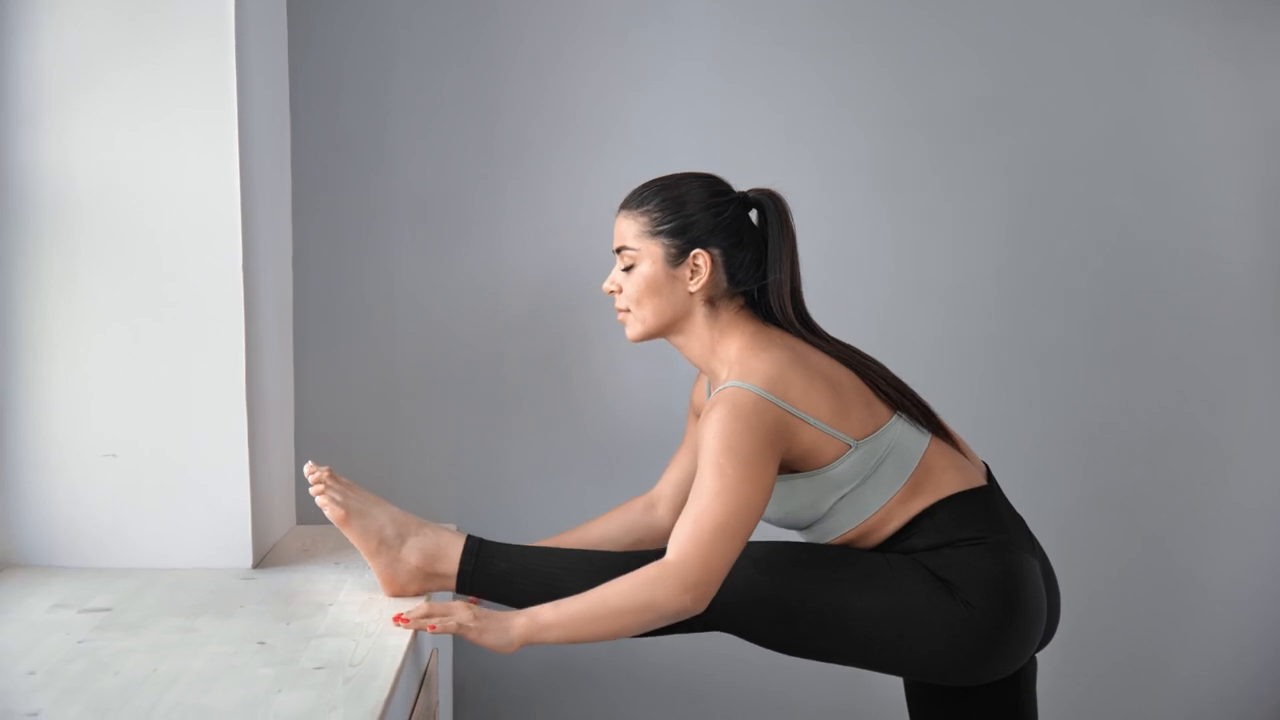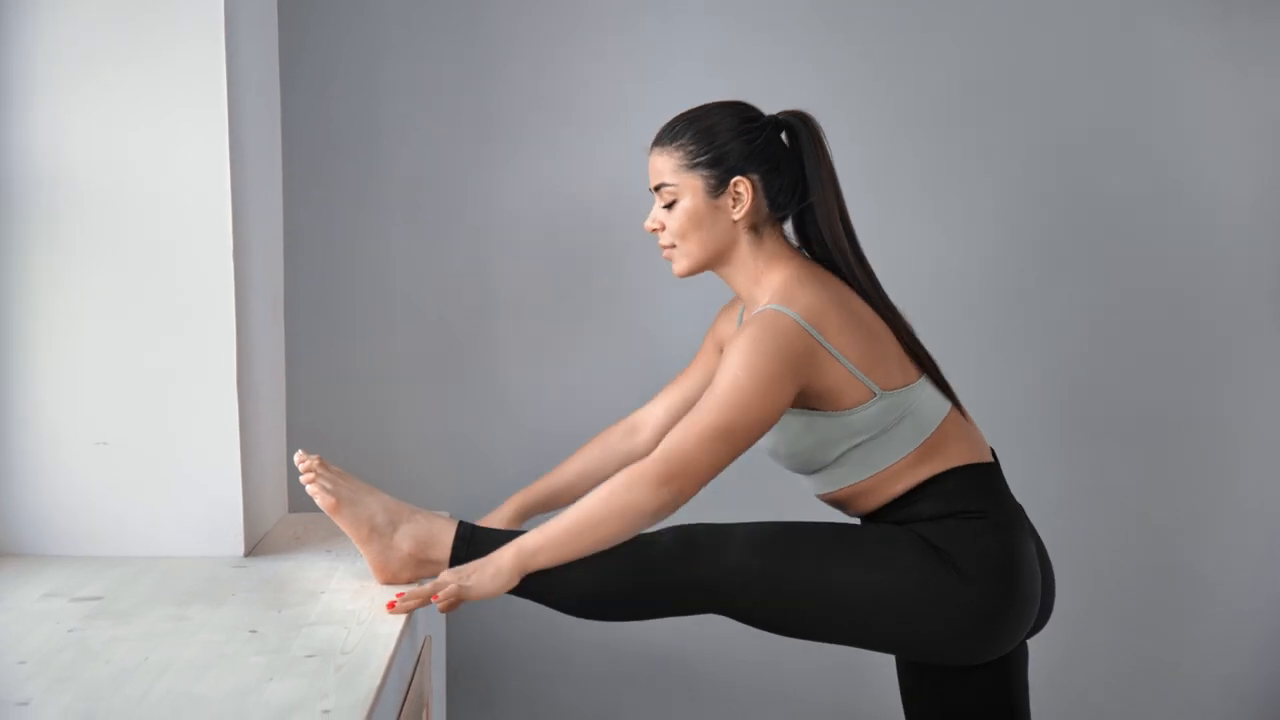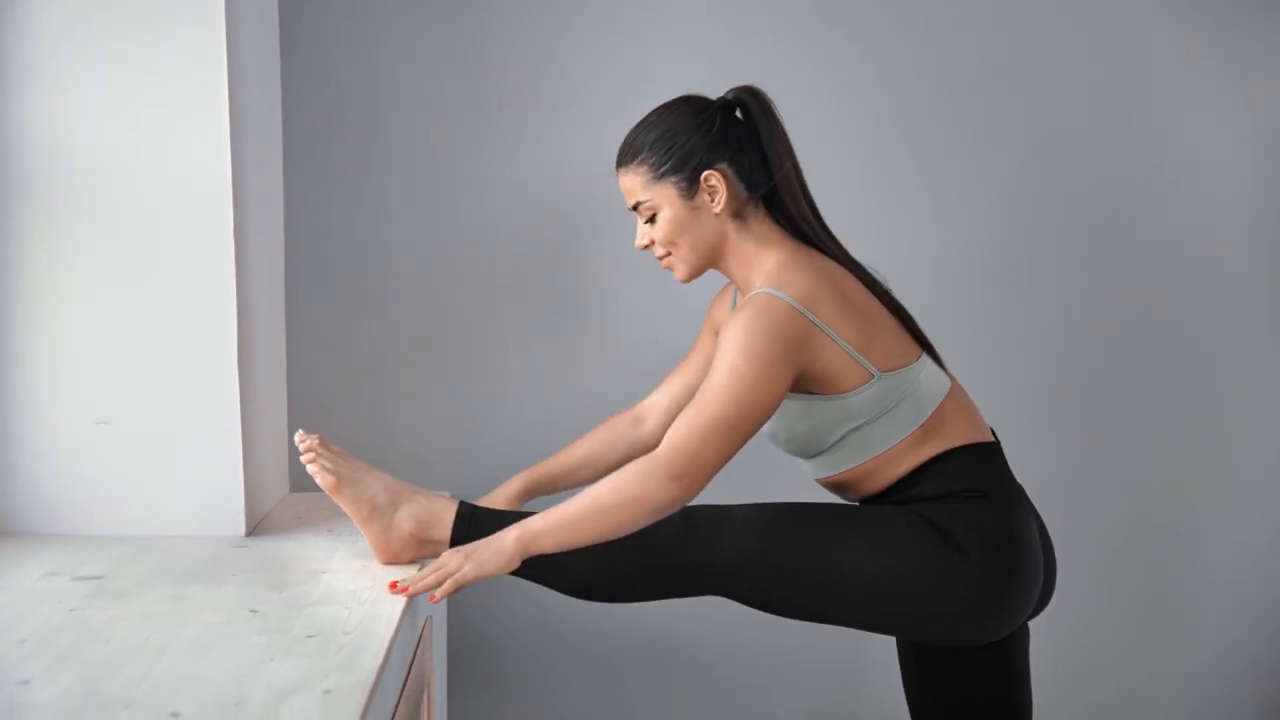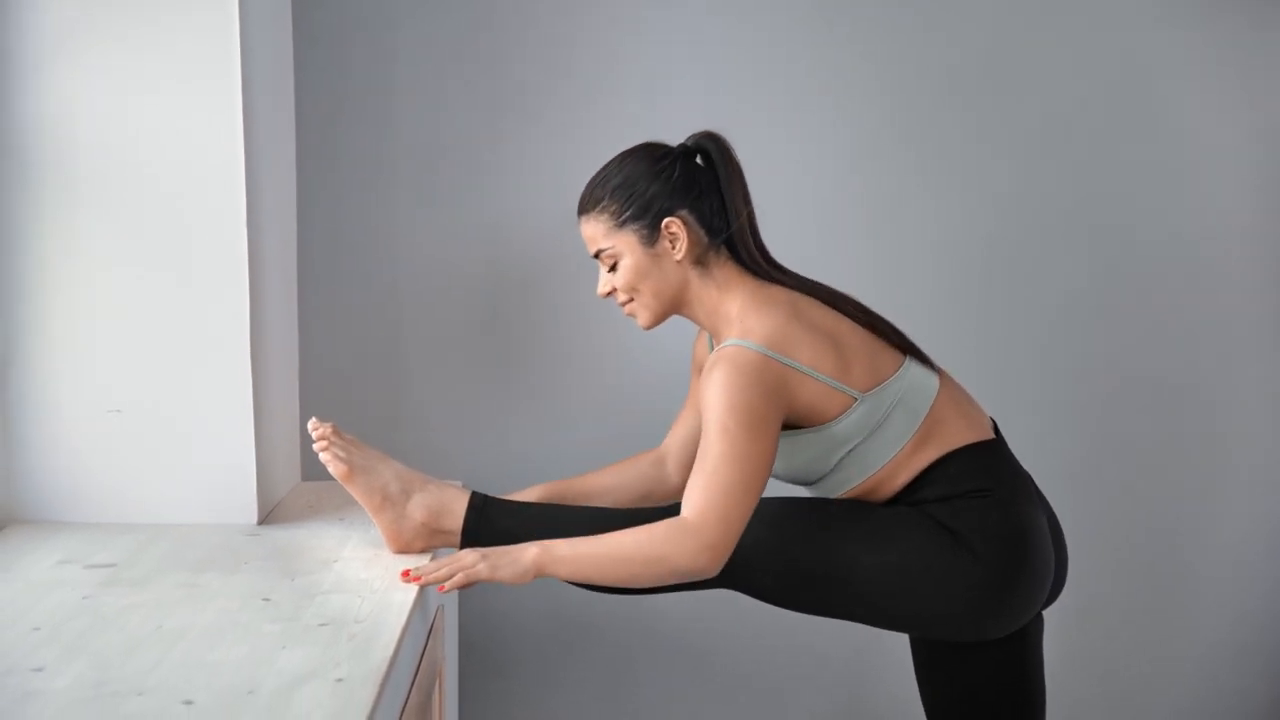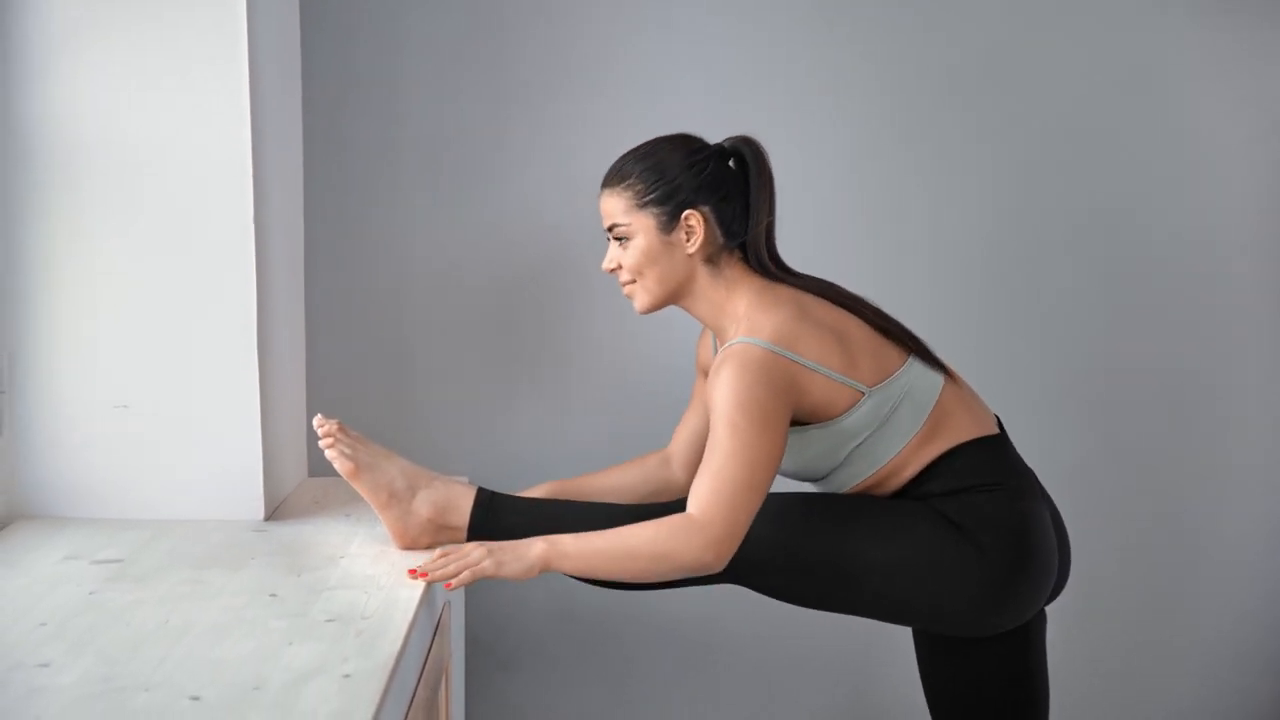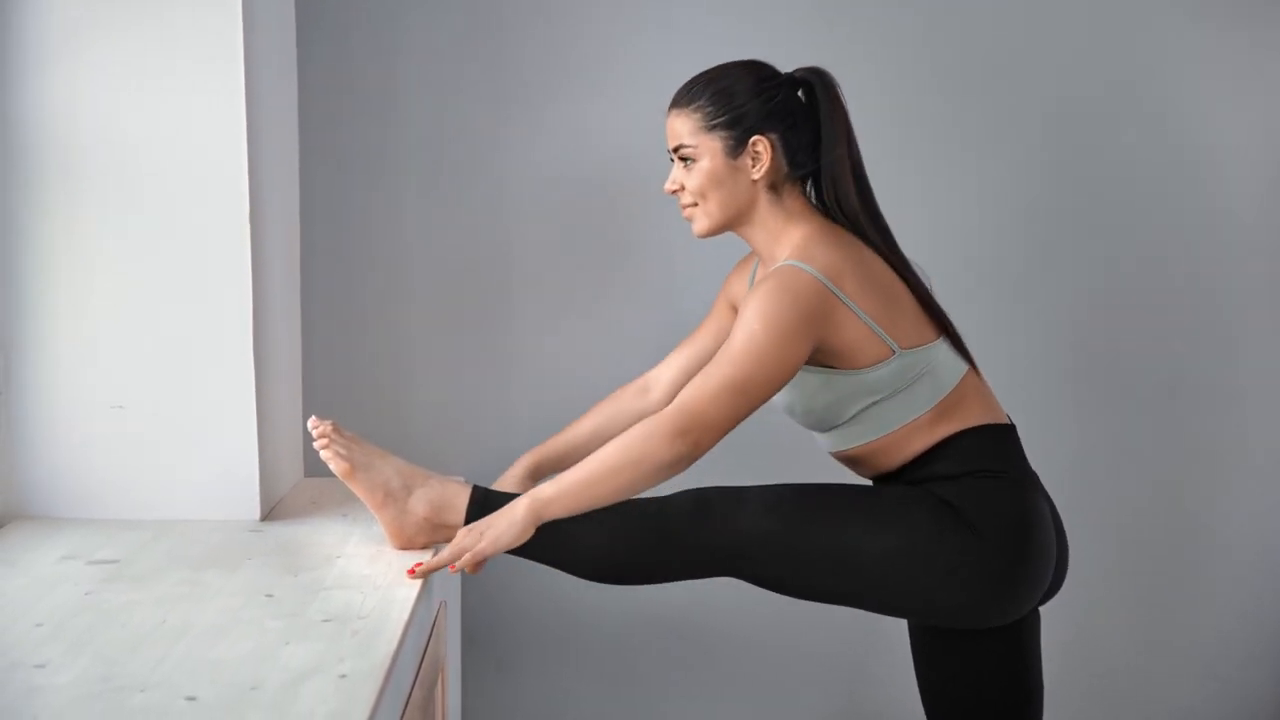
dt=0.5s
person 1, frame 1
left shoulder: (748, 395)
right shoulder: (735, 367)
left elbow: (683, 586)
right elbow: (662, 511)
left wrist: (515, 624)
right wrist: (517, 568)
left hip: (966, 594)
right hip: (983, 587)
left knee: (722, 584)
person 1, frame 2
left shoulder: (783, 327)
right shoulder: (757, 309)
left elbow: (663, 482)
right elbow: (642, 432)
left wrist: (510, 562)
right wrist: (515, 511)
left hip: (962, 566)
right hip: (968, 566)
left knee: (703, 567)
left ankle: (429, 545)
person 1, frame 3
left shoulder: (776, 310)
right shoulder: (751, 294)
left elbow: (671, 477)
right elbow: (648, 422)
left wrist: (512, 543)
right wrist: (517, 488)
left hip: (963, 547)
right hip: (968, 547)
left knee: (704, 548)
person 1, frame 4
left shoulder: (749, 355)
right shoulder: (733, 324)
left elbow: (700, 545)
right elbow: (672, 468)
left wrist: (529, 556)
right wrist: (531, 503)
left hip: (974, 547)
right hip: (988, 545)
left knee: (728, 538)
person 1, frame 5
left shoulder: (755, 351)
right shoulder: (732, 326)
left elbow: (704, 540)
right elbow: (677, 469)
left wrist: (535, 549)
right wrist: (540, 499)
left hip: (979, 542)
right hip: (993, 541)
left knee: (728, 530)
person 1, frame 6
left shoulder: (799, 283)
right shoulder: (765, 270)
left elbow: (680, 435)
right elbow: (656, 392)
left wrist: (527, 512)
right wrist: (529, 468)
left hip: (976, 527)
right hip: (974, 529)
left knee: (720, 529)
left ankle: (445, 510)
